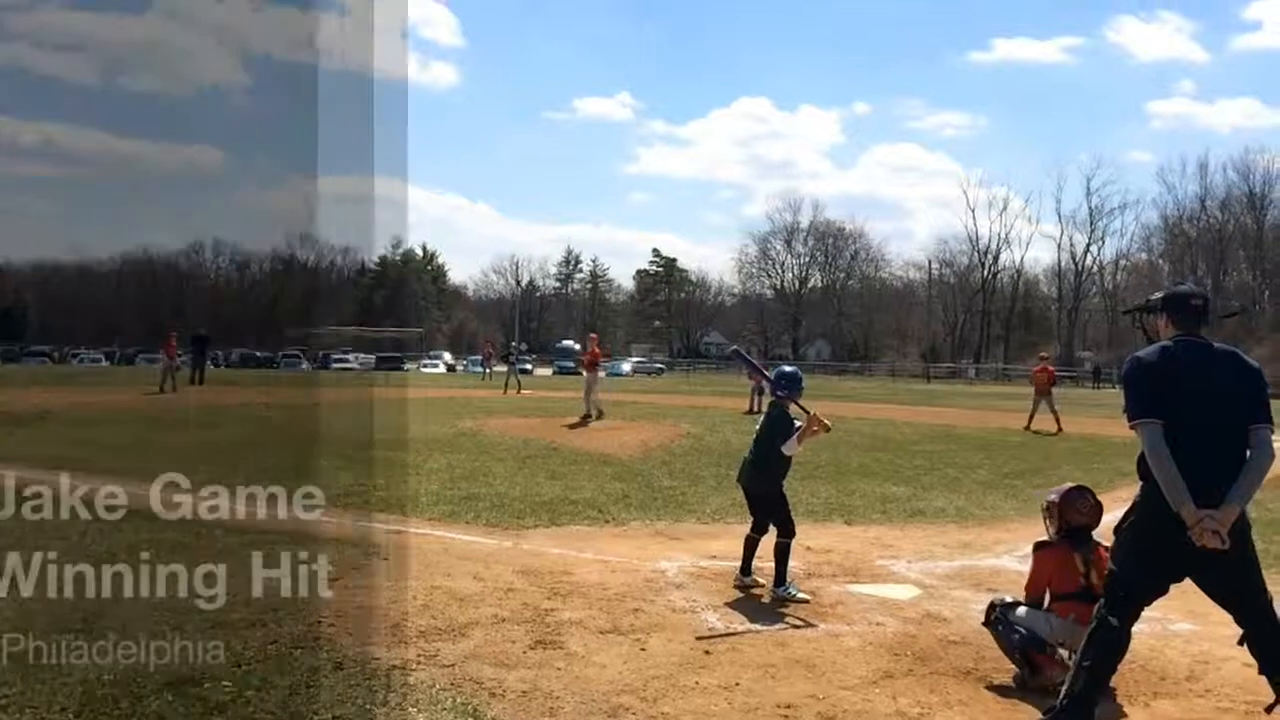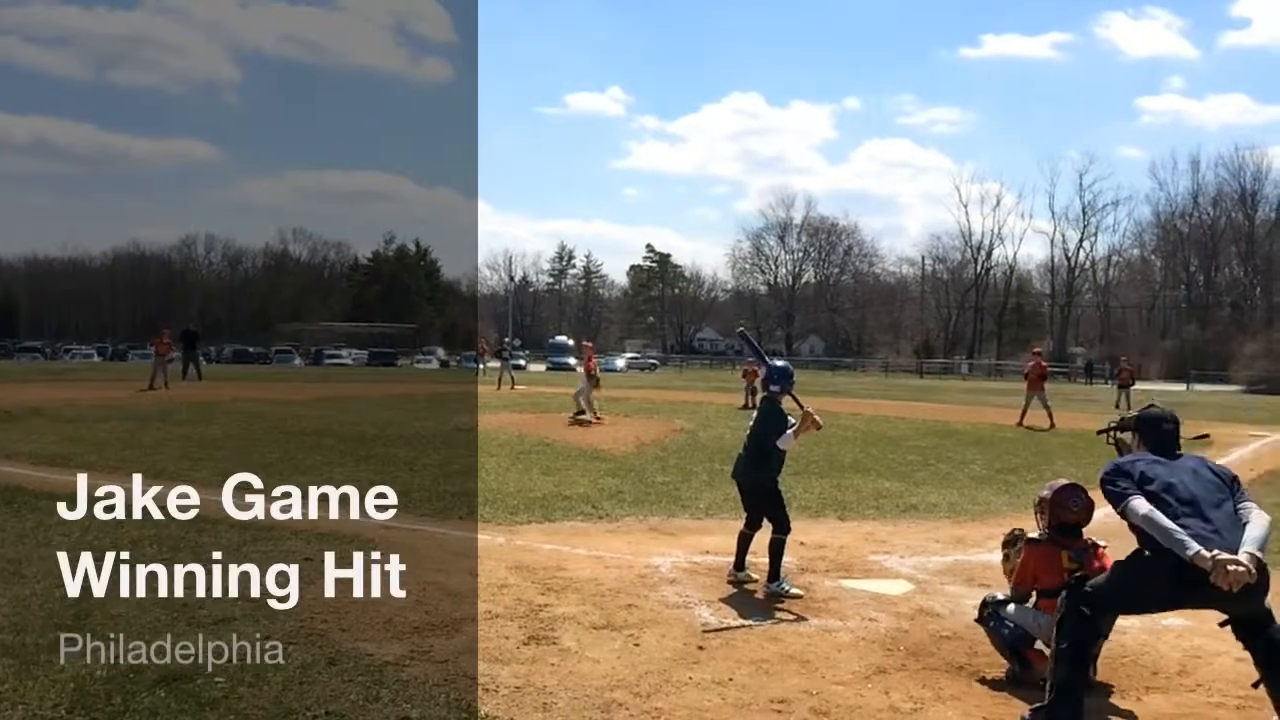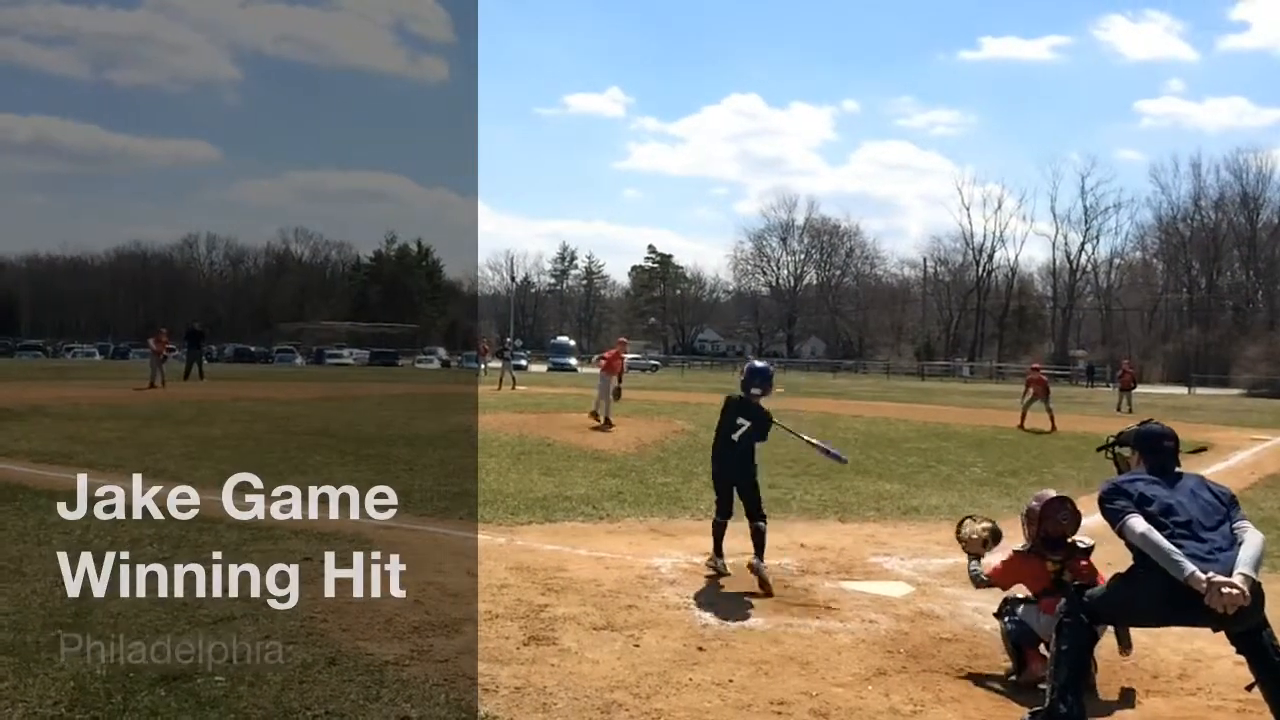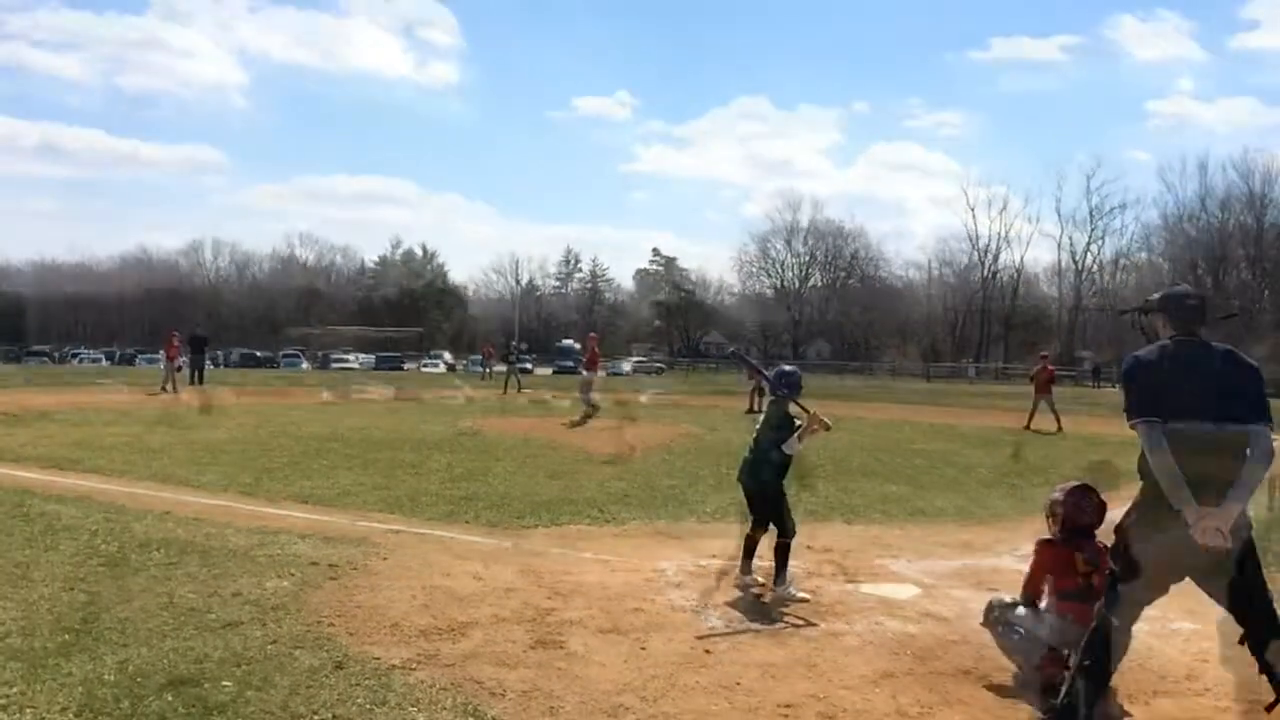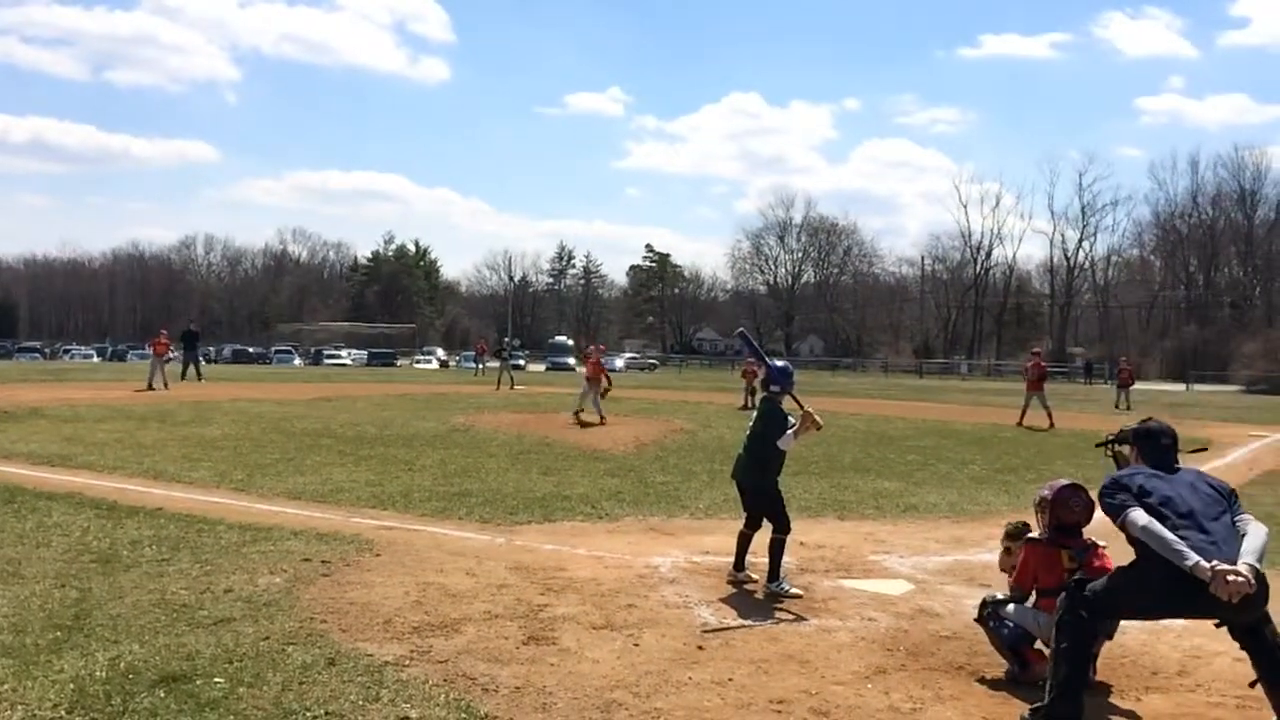
dt=1s
person 1, frame 1
left shoulder: (1145, 364)
left elbow: (1154, 444)
left wrist: (1188, 514)
right wrist: (1226, 514)
left hip: (1161, 514)
right hip: (1225, 517)
left knee: (1115, 615)
person 1, frame 2
left shoulder: (1121, 468)
right shoulder: (1216, 470)
left elbow: (1143, 513)
left wrist: (1202, 559)
right wrist: (1248, 560)
left hip: (1180, 570)
right hip: (1245, 576)
left knee: (1080, 602)
person 1, frame 3
left shoulder: (1119, 487)
right shoulder: (1214, 489)
left elbow: (1142, 533)
right elbow: (1252, 536)
left wrist: (1198, 581)
right wrist: (1242, 581)
left hip: (1172, 591)
right hip: (1238, 593)
left knee: (1077, 609)
right knee: (1248, 618)
person 1, frame 4
left shoulder: (1144, 364)
right shoulder: (1243, 368)
left elbow: (1154, 442)
left wrist: (1191, 512)
right wrist: (1227, 510)
left hip: (1163, 513)
right hip: (1226, 517)
left knee: (1118, 612)
person 1, frame 5
left shoulder: (1120, 482)
right shoulder: (1212, 482)
left elbow: (1142, 525)
right elbow: (1255, 529)
left wrist: (1200, 569)
right wrist: (1246, 571)
left hip: (1180, 582)
right hip: (1245, 586)
left knee: (1078, 604)
right knee: (1251, 614)
person 2, frame 1
left shoulder: (776, 411)
right shoulder: (781, 416)
left elbow: (795, 433)
right elbow: (788, 449)
left wrist: (814, 428)
right wrist: (807, 428)
left hip: (752, 477)
right hip: (764, 481)
left knee: (760, 524)
right knee: (786, 529)
left ankle: (744, 575)
right ankle: (780, 587)
person 2, frame 2
left shoulder: (767, 406)
right shoulder: (773, 411)
left elbow: (788, 428)
right elbow: (783, 443)
left wrist: (806, 424)
right wrist: (802, 423)
left hip: (747, 473)
right hip: (760, 477)
left knee: (754, 520)
right knee: (781, 525)
left ankle: (738, 570)
right ankle: (774, 582)
person 2, frame 3
left shoulder: (732, 402)
right shoulder: (763, 417)
left hip: (720, 467)
right hip: (743, 470)
left knee: (723, 510)
right knee: (756, 515)
left ankle: (717, 558)
right ankle: (758, 561)
person 2, frame 4
left shoulder: (776, 410)
right shoulder: (778, 413)
left elbow: (792, 438)
right elbow: (789, 447)
left wrist: (812, 429)
right wrist: (809, 428)
left hip: (752, 475)
right hip: (762, 479)
left knee: (759, 525)
right knee: (785, 529)
left ankle: (744, 574)
right ankle: (780, 586)
person 2, frame 5
left shoulder: (767, 406)
right shoulder: (773, 411)
left elbow: (787, 430)
right elbow: (784, 442)
left wrist: (806, 425)
right wrist: (803, 424)
left hip: (746, 473)
right hip: (759, 477)
left knee: (753, 520)
right knee: (781, 525)
left ankle: (737, 570)
right ankle: (773, 582)
person 3, frame 1
left shoulder: (1048, 552)
right shoulder: (1102, 553)
left elbow: (1033, 603)
left hip: (1066, 630)
left knee: (999, 610)
left ankle: (1043, 670)
person 3, frame 2
left shoulder: (1036, 547)
right shoulder: (1096, 551)
left elbow: (1019, 598)
left wrist: (1011, 565)
left hip: (1050, 628)
left knee: (991, 606)
left ankle: (1031, 665)
person 3, frame 3
left shoulder: (1022, 559)
right shoulder: (1080, 554)
left elbow: (980, 581)
left wrist: (974, 555)
right wrist: (1124, 641)
left hip: (1054, 627)
left knee: (1012, 606)
left ankle: (1031, 665)
person 3, frame 4
left shoulder: (1050, 548)
right shoulder: (1104, 554)
left elbow: (1028, 597)
left hip: (1061, 629)
left knee: (997, 609)
left ankle: (1047, 671)
person 3, frame 5
left shoulder: (1036, 546)
right shoulder: (1095, 551)
left elbow: (1018, 596)
left wrist: (1011, 566)
left hip: (1049, 627)
left knee: (991, 607)
left ankle: (1032, 665)
